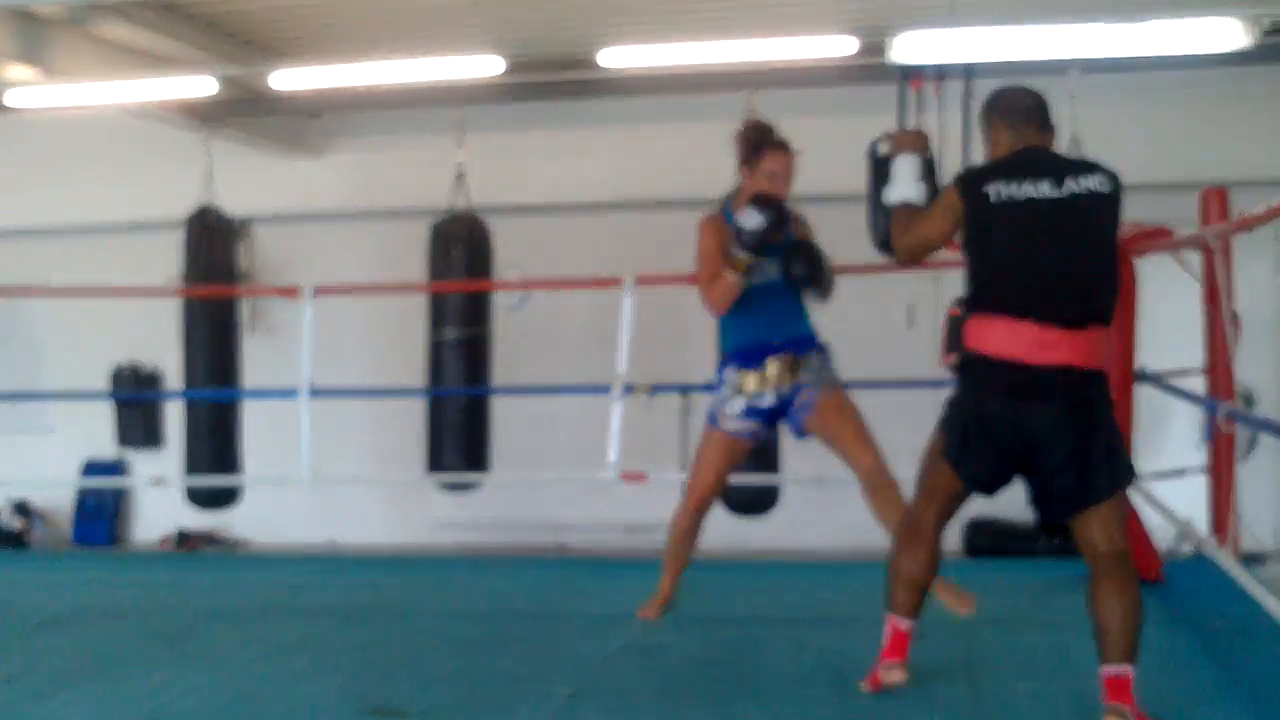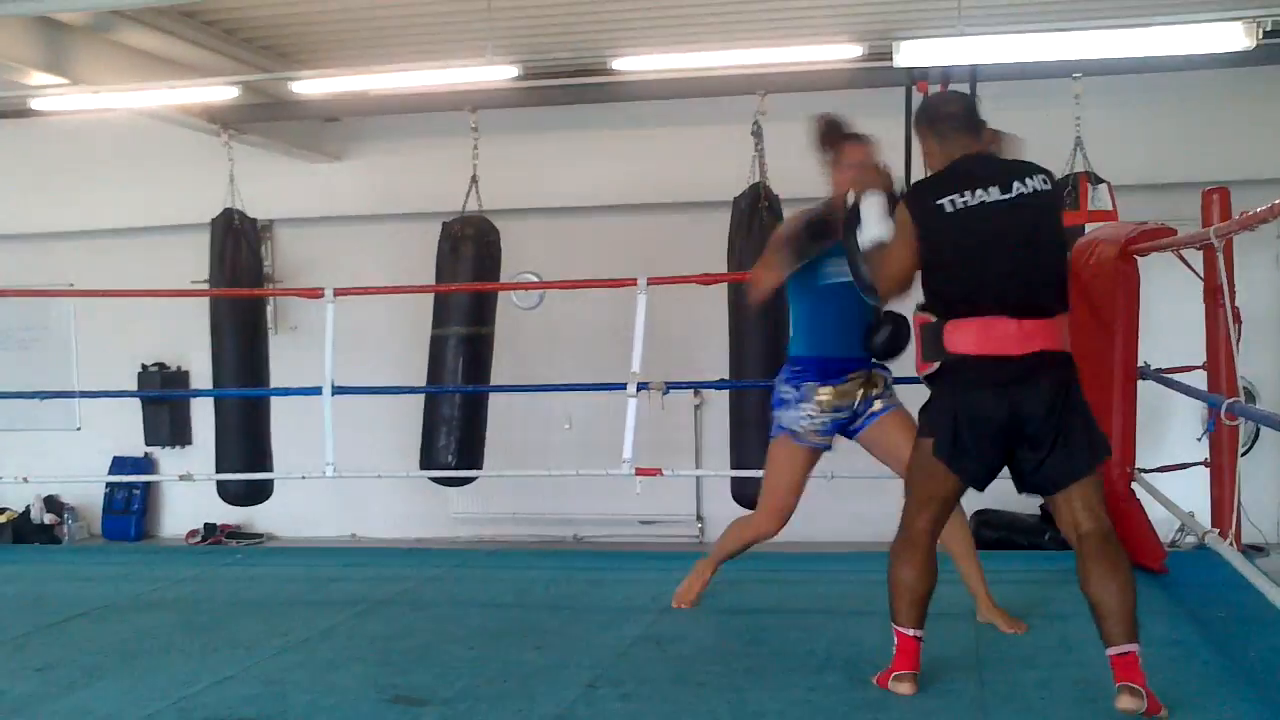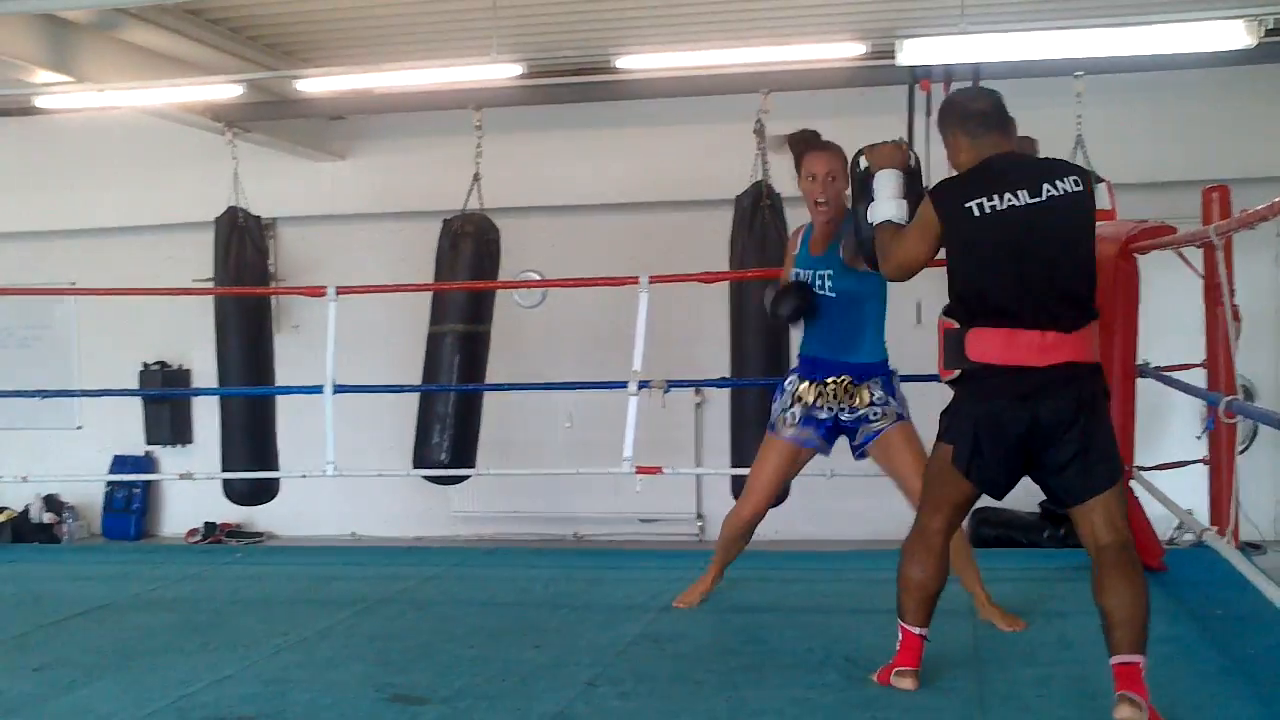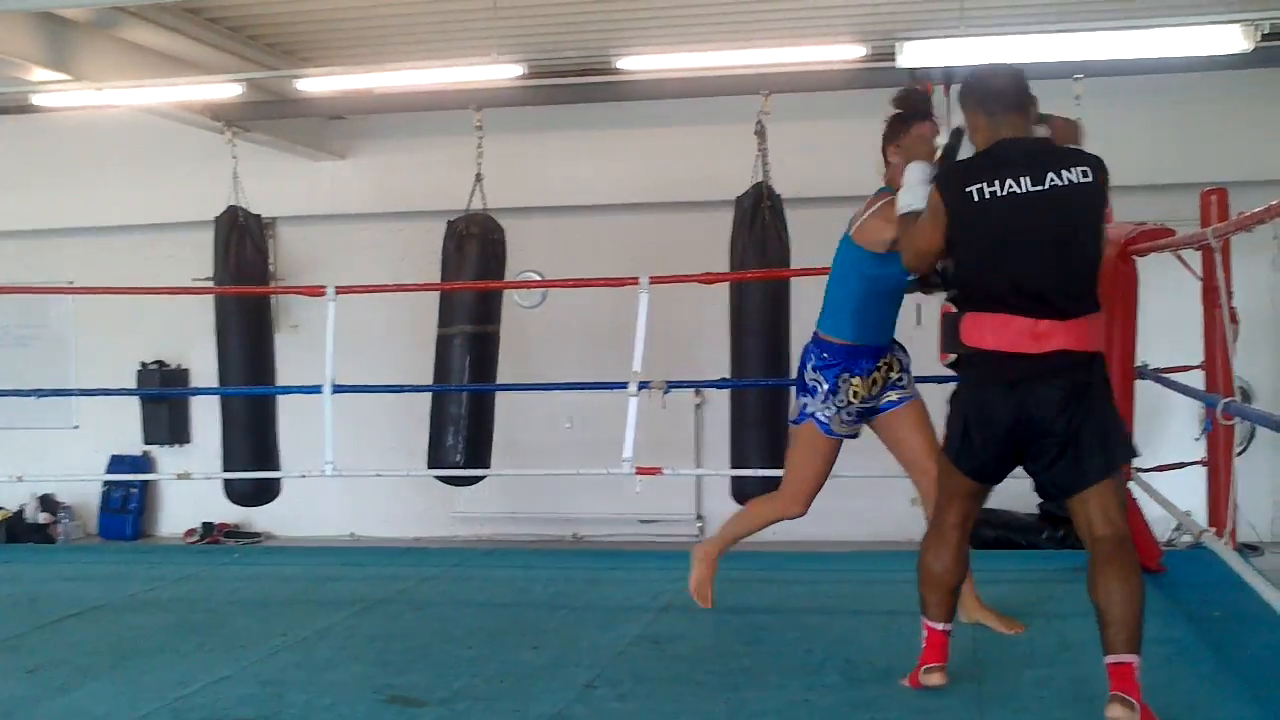
dt=0.3s
person 1, frame 1
left shoulder: (976, 188)
right shoulder: (1103, 185)
left elbow: (908, 243)
left wrist: (906, 164)
left hip: (992, 386)
right hip: (1074, 391)
left knee: (925, 518)
right knee: (1108, 551)
left ankle: (893, 657)
person 1, frame 2
left shoulder: (923, 200)
right shoulder: (1041, 180)
left elbow: (885, 282)
left hip: (968, 384)
right hip: (1046, 378)
left knee: (918, 524)
right knee: (1091, 531)
left ankle: (903, 664)
person 1, frame 3
left shoulder: (949, 199)
right shoulder: (1077, 180)
left elbow: (893, 262)
left wrist: (886, 179)
left hip: (990, 389)
right hip: (1072, 387)
left knee: (932, 524)
right knee: (1111, 541)
left ankle: (906, 661)
person 1, frame 4
left shoulder: (956, 184)
right shoulder: (1090, 172)
left elbow: (915, 255)
left wrist: (916, 173)
left hip: (989, 377)
right hip: (1071, 377)
left knee: (950, 518)
right knee: (1107, 534)
left ankle: (932, 657)
person 2, frame 1
left shoulder: (791, 222)
right shoulder: (717, 227)
left elbow: (818, 290)
right elbow: (717, 302)
left wrist: (814, 269)
right wrist: (751, 245)
left hip: (802, 364)
right hip: (742, 377)
left knee: (874, 471)
right knee: (697, 497)
left ankle: (932, 579)
right ankle: (668, 583)
person 2, frame 2
left shoulder: (868, 228)
right shoulder: (801, 226)
right elbow: (758, 286)
right wrist: (803, 247)
left hip: (865, 384)
right hip: (806, 391)
right knee: (769, 521)
left ankle: (984, 602)
right ankle: (706, 567)
person 2, frame 3
right shoulder: (797, 240)
right wrist: (785, 303)
left hip: (870, 387)
right hip: (808, 385)
right knee: (751, 503)
left ankle: (983, 600)
right ankle: (713, 573)
person 2, frame 4
left shoulder: (899, 210)
right shoulder: (894, 215)
left hip: (883, 364)
right hip: (835, 367)
left knee: (937, 481)
right knee: (793, 500)
left ankle: (968, 601)
right ankle: (709, 551)
